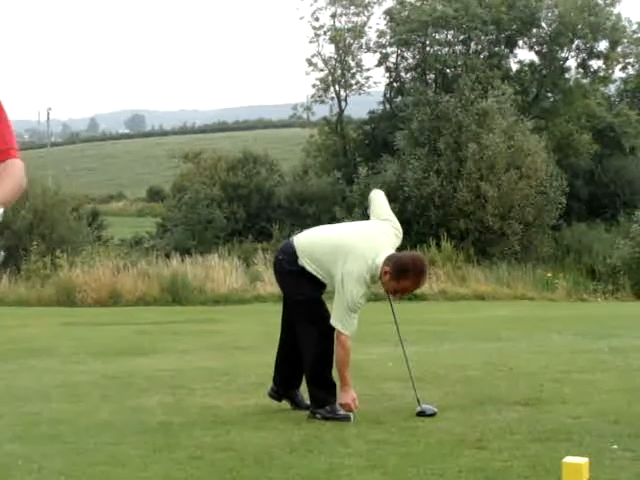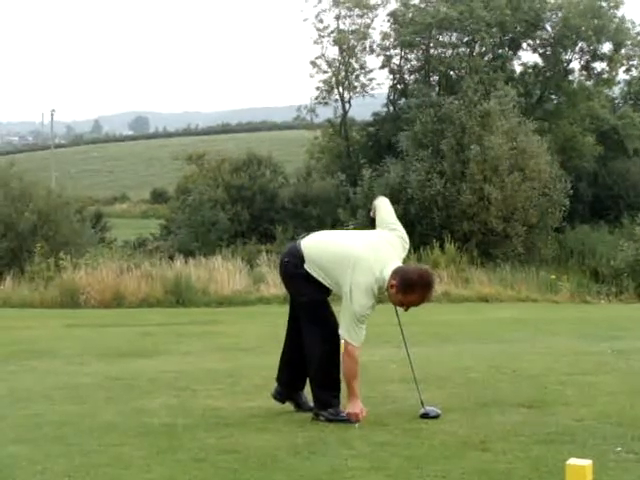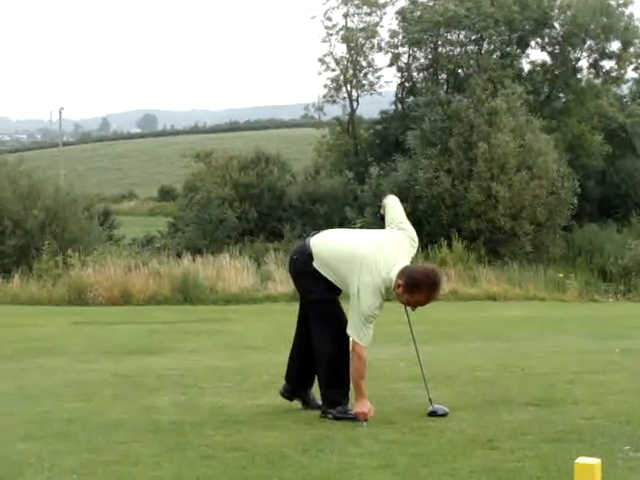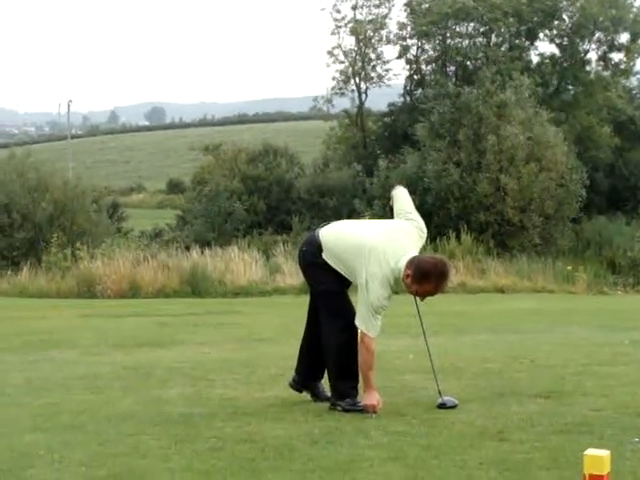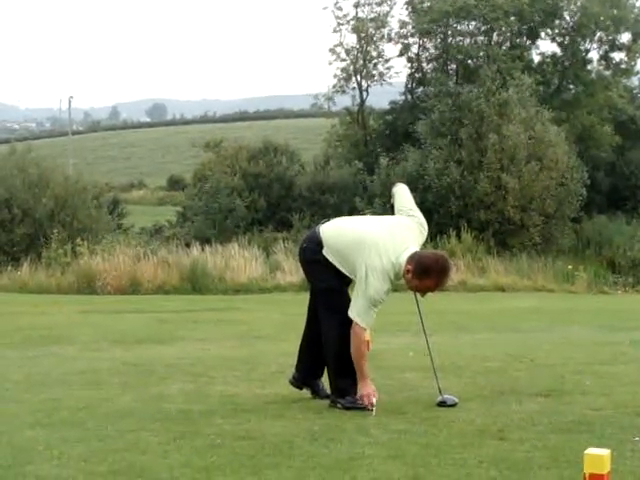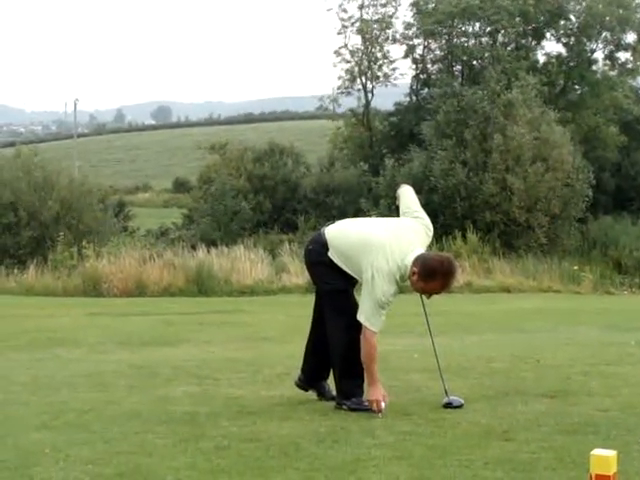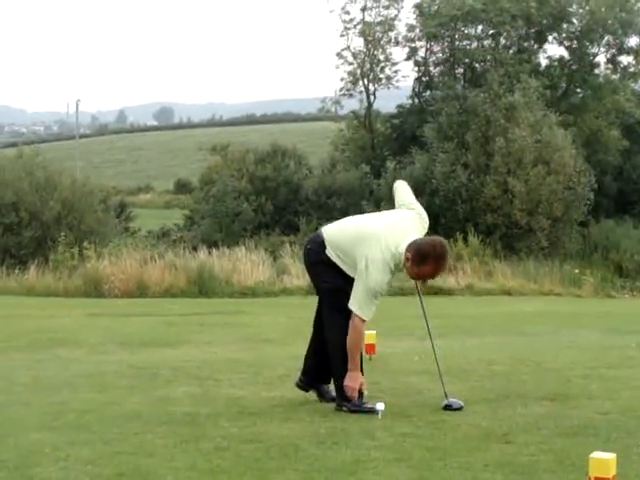
dt=0.5s
person 1, frame 1
left shoulder: (392, 231)
right shoulder: (356, 279)
left elbow: (376, 194)
right elbow: (342, 337)
right wrist: (346, 388)
left hip: (305, 255)
right hip: (292, 264)
left knee: (298, 326)
right knee: (320, 331)
left ankle: (284, 386)
right ankle: (322, 403)
person 1, frame 2
left shoulder: (399, 241)
right shoulder: (363, 291)
left elbow: (380, 201)
right elbow: (350, 347)
right wrist: (354, 399)
left hip: (309, 256)
right hip: (297, 266)
left knee: (304, 327)
right knee: (325, 334)
left ankle: (287, 387)
right ankle: (326, 405)
person 1, frame 3
left shoulder: (408, 241)
right shoulder: (371, 290)
left elbow: (390, 200)
right elbow: (358, 347)
right wrist: (361, 399)
left hip: (322, 256)
right hip: (307, 264)
left knee: (313, 325)
right knee: (334, 332)
left ankle: (296, 385)
right ankle: (334, 403)
person 1, frame 4
left shoulder: (417, 231)
right shoulder: (379, 281)
left elbow: (398, 192)
right elbow: (366, 338)
right wrist: (370, 390)
left hip: (331, 247)
right hip: (316, 255)
left knee: (324, 317)
right knee: (342, 323)
left ankle: (306, 377)
right ankle: (343, 395)
person 1, frame 5
left shoulder: (418, 227)
right shoulder: (379, 276)
left elbow: (399, 188)
right elbow: (358, 329)
right wrist: (364, 382)
left hip: (333, 245)
right hip: (317, 253)
left knee: (324, 314)
right knee: (340, 320)
left ankle: (306, 375)
right ankle: (343, 393)
person 1, frame 6
left shoulder: (423, 229)
right shoulder: (385, 279)
left elbow: (404, 190)
right elbow: (368, 333)
right wrist: (374, 385)
left hip: (338, 245)
right hip: (322, 254)
left knee: (329, 316)
right knee: (347, 322)
left ankle: (311, 377)
right ankle: (349, 395)
person 1, frame 7
left shoulder: (419, 222)
right shoulder: (379, 268)
left elbow: (400, 184)
right elbow: (357, 321)
right wrist: (354, 371)
left hip: (338, 249)
right hip: (323, 256)
left knee: (330, 319)
right knee: (341, 322)
left ankle: (313, 379)
right ankle: (348, 396)
